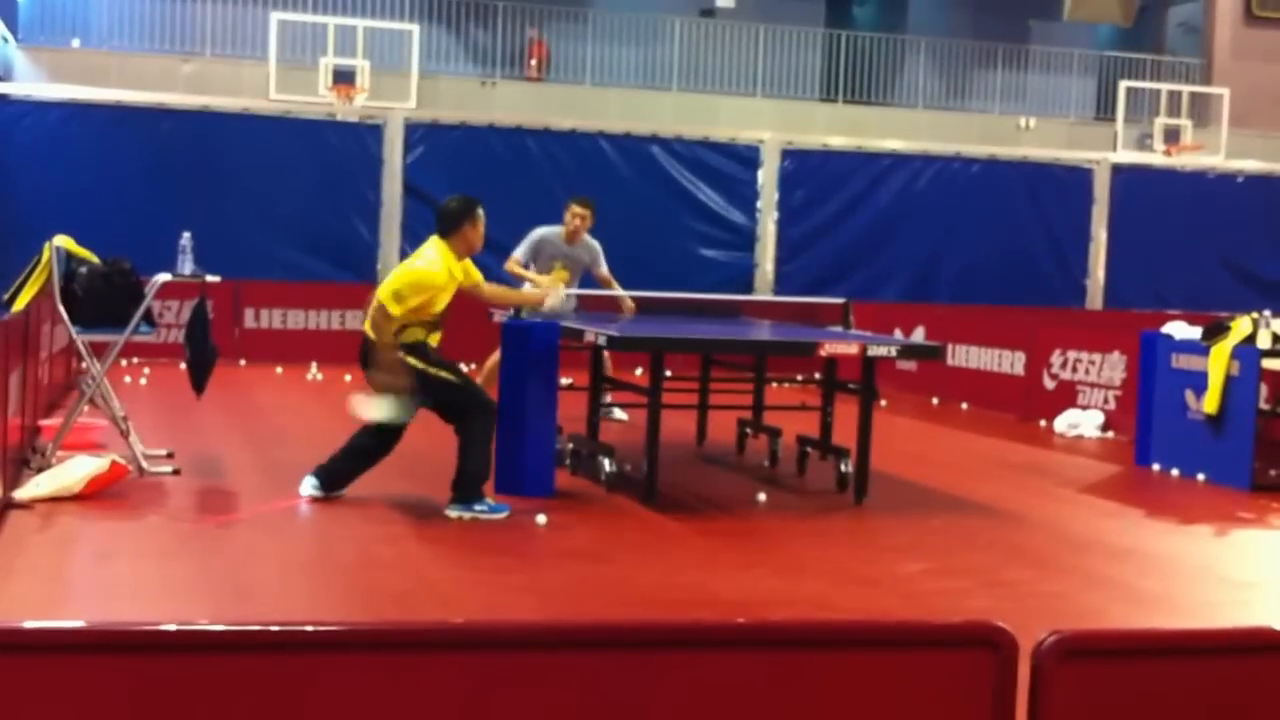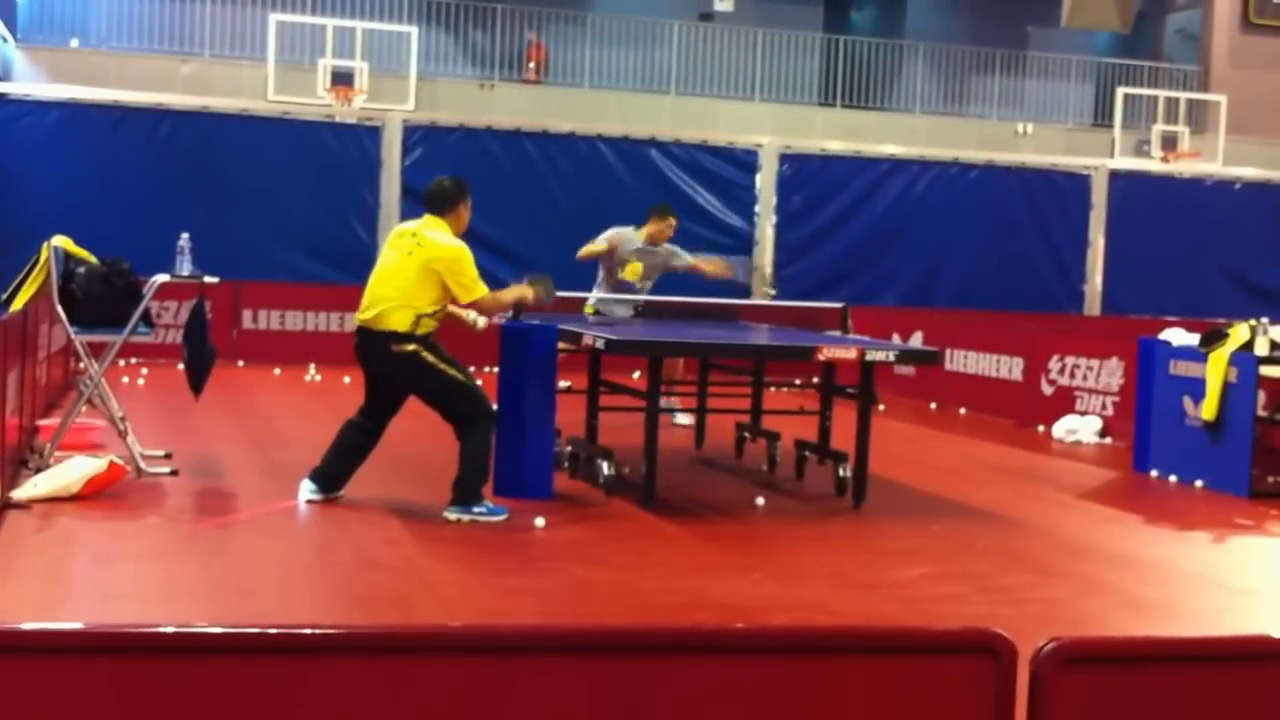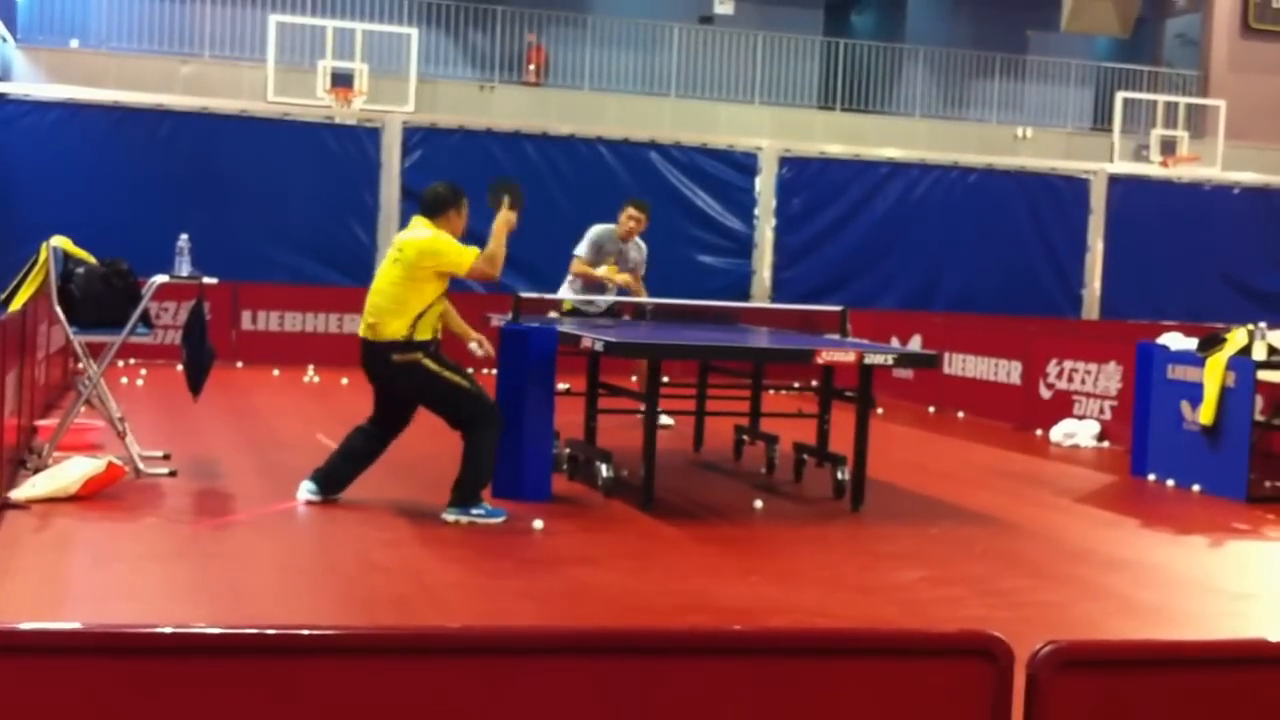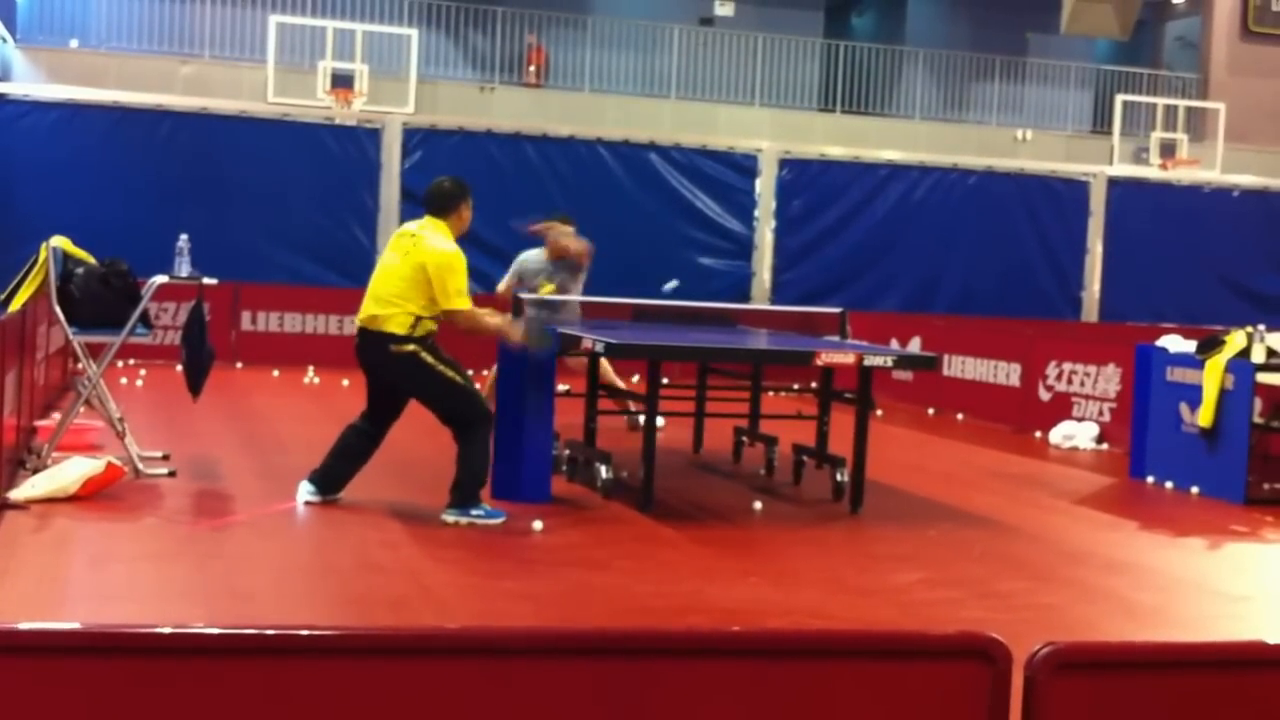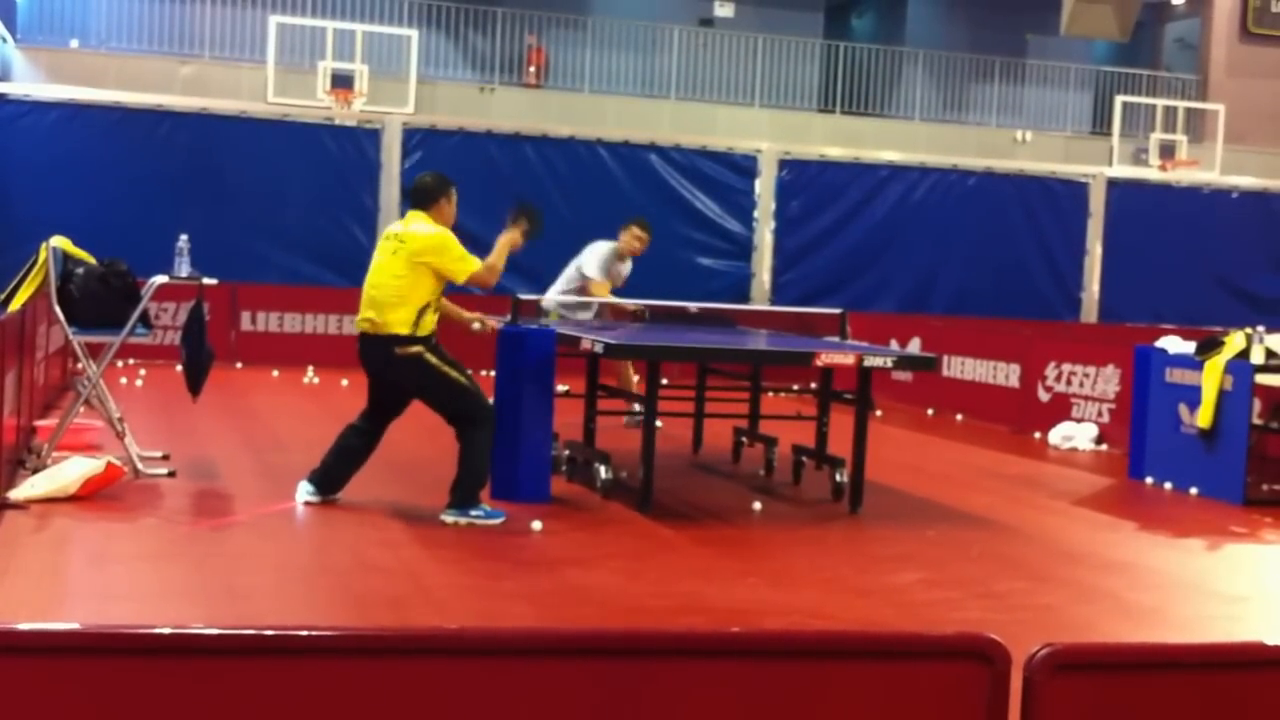
dt=0.7s
person 1, frame 1
left shoulder: (451, 256)
right shoulder: (428, 271)
left elbow: (483, 291)
right elbow: (380, 315)
left wrist: (532, 297)
right wrist: (388, 370)
left hip: (401, 348)
right hip: (395, 354)
left knee: (388, 425)
right knee: (479, 410)
left ankle: (324, 480)
right ankle: (467, 499)
person 1, frame 2
left shoulder: (403, 232)
right shoulder: (451, 248)
right elbow: (487, 304)
left wrist: (454, 309)
right wrist: (518, 292)
left hip: (371, 339)
right hip: (403, 346)
left knee: (373, 415)
right knee: (477, 414)
left ankle: (321, 483)
right ankle: (467, 502)
person 1, frame 3
left shoulder: (412, 237)
right shoulder: (431, 242)
right elbow: (488, 268)
left wrist: (468, 334)
right wrist: (501, 225)
left hip: (378, 350)
right hip: (406, 355)
left knee: (385, 423)
right knee: (483, 417)
left ankle: (321, 485)
right ankle: (465, 504)
person 1, frame 4
left shoulder: (408, 232)
right shoulder: (445, 252)
right elbow: (463, 316)
left wrist: (479, 313)
right wrist: (504, 328)
left hip: (373, 340)
right hip: (403, 347)
left knee: (376, 418)
right knee: (475, 416)
left ankle: (320, 484)
right ankle: (465, 505)
person 1, frame 5
left shoulder: (395, 232)
right shoulder: (435, 237)
right elbow: (485, 276)
left wrist: (462, 314)
right wrist: (506, 241)
left hip: (375, 344)
right hip: (407, 349)
left knee: (375, 418)
right knee: (478, 416)
left ankle: (319, 485)
right ankle: (465, 505)
person 2, frame 1
left shoulder: (591, 248)
right shoulder: (541, 237)
left elbow: (605, 279)
right elbow: (511, 265)
left wrist: (622, 296)
right wrist: (536, 279)
left hip: (566, 310)
left ankle: (606, 403)
person 2, frame 2
left shoulder: (666, 252)
right shoulder: (617, 236)
left elbow: (699, 266)
right elbow: (581, 255)
left wrist: (728, 270)
right wrist: (603, 248)
left hip: (632, 315)
right hip: (600, 309)
left ankle: (670, 403)
person 2, frame 3
left shoulder: (640, 249)
right shoulder: (599, 233)
left elbow: (635, 282)
right elbow: (575, 269)
right wrist: (611, 276)
left hip: (604, 307)
right hip: (573, 302)
person 2, frame 4
left shoulder: (578, 260)
right shoulder: (526, 260)
left elbow: (582, 250)
right elbow: (502, 292)
left wrist: (563, 237)
left knee: (607, 378)
left ankle: (634, 414)
person 2, frame 5
left shoulder: (626, 264)
right shoulder: (601, 252)
right elbow: (596, 293)
left wrist: (607, 316)
right wrist: (631, 307)
left hip: (586, 314)
right hip: (558, 310)
left ankle: (635, 410)
